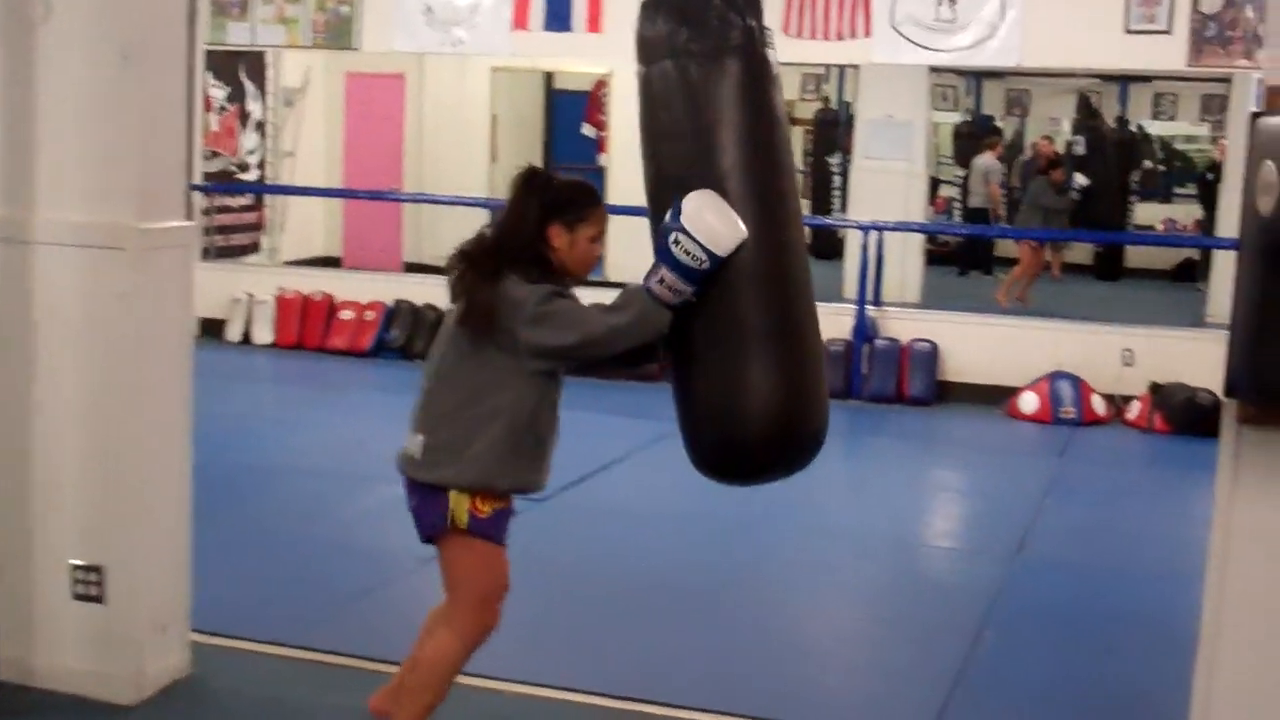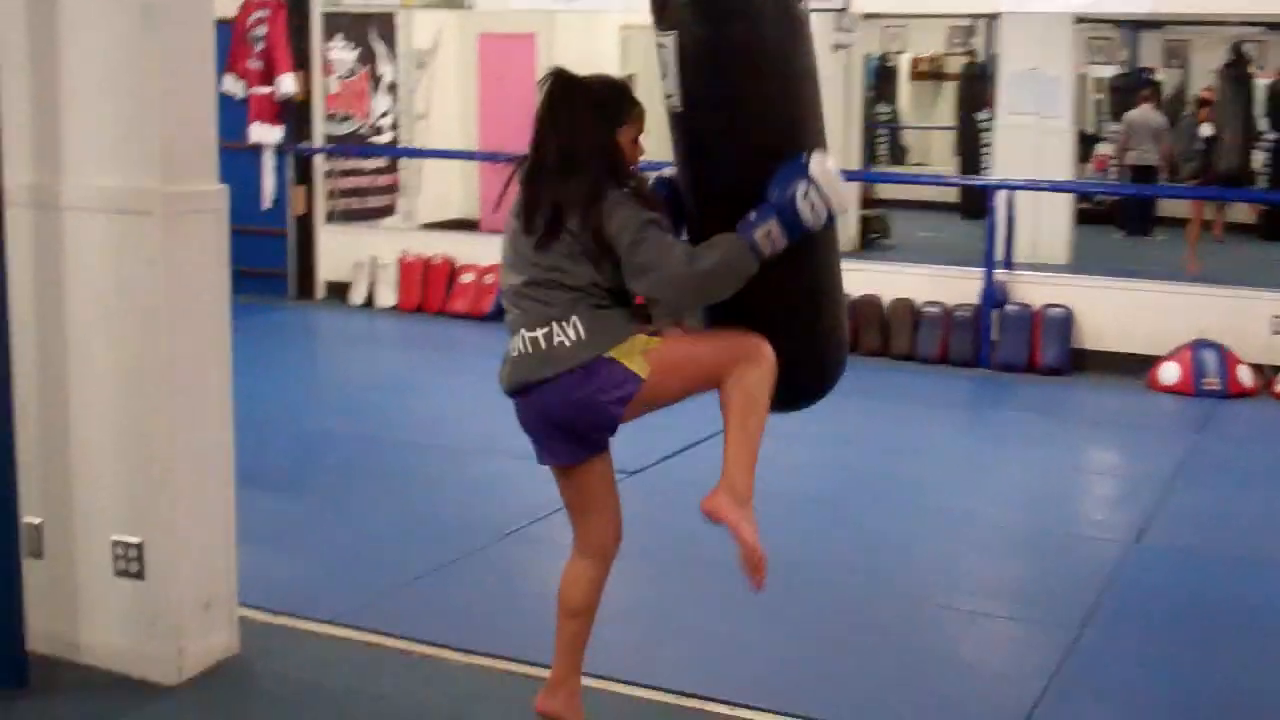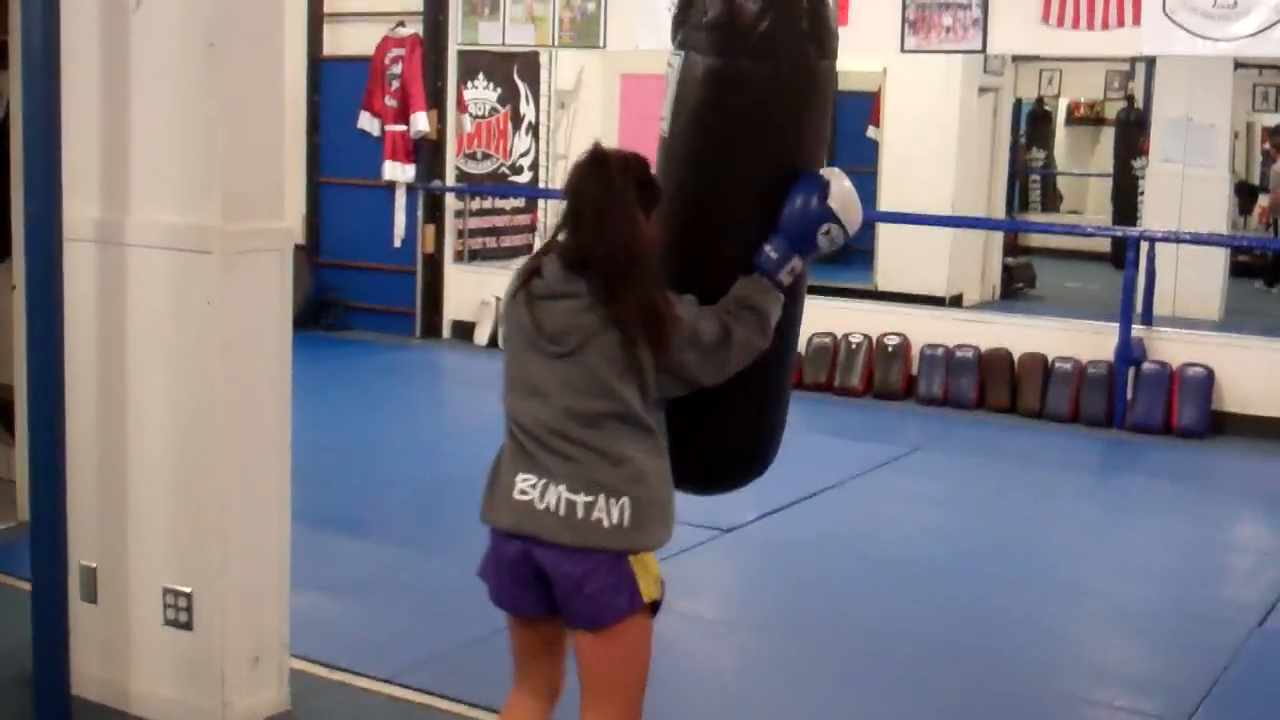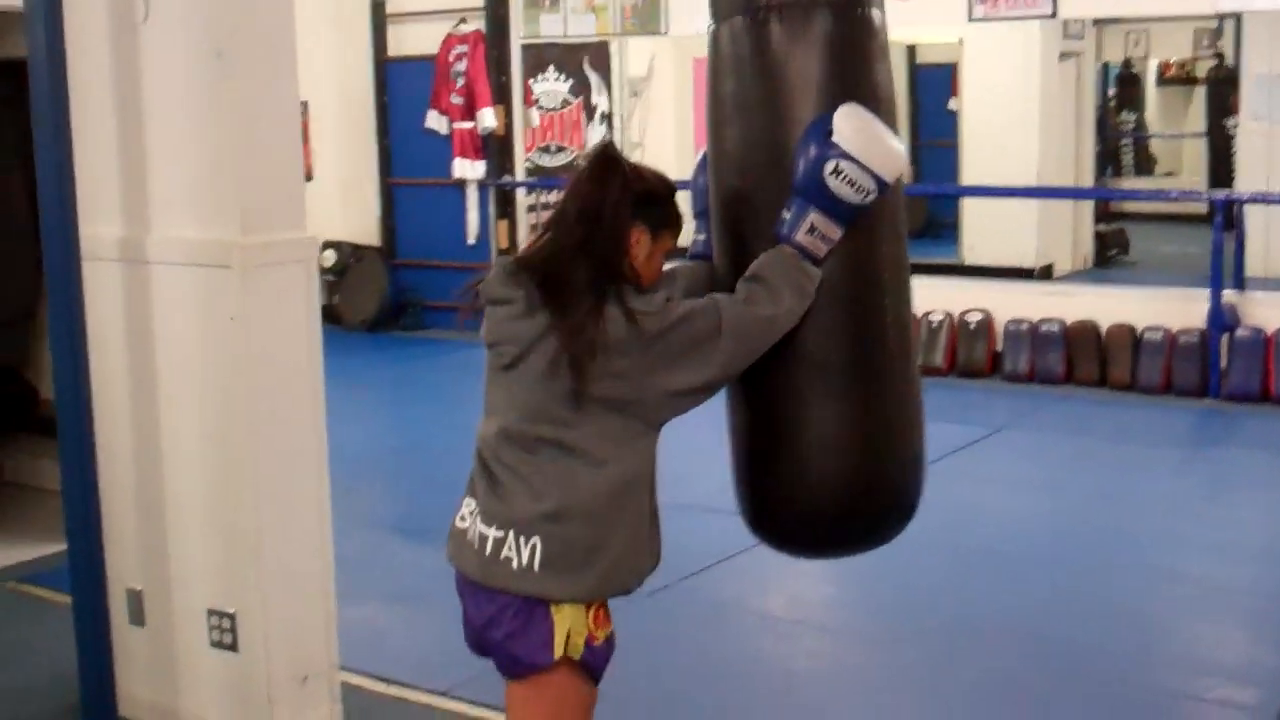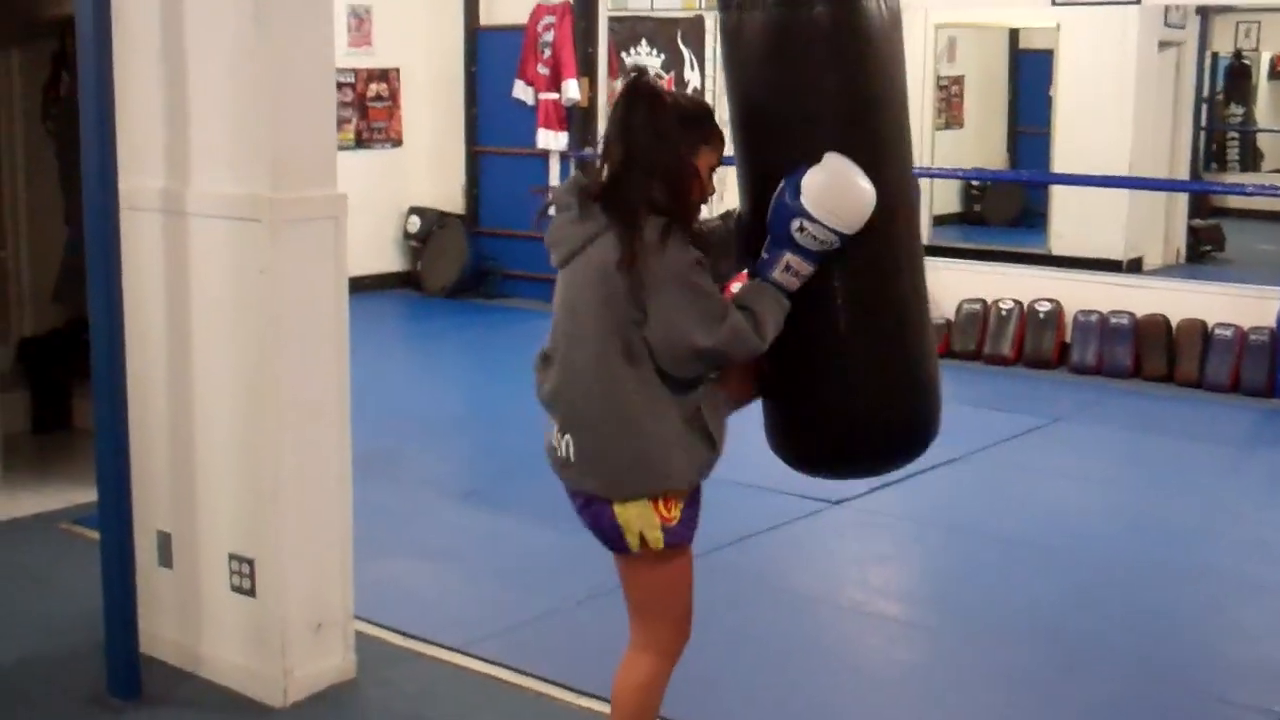
dt=0.7s
person 1, frame 1
left shoulder: (534, 288)
right shoulder: (519, 298)
left elbow: (597, 341)
right elbow: (600, 331)
left hip: (469, 467)
right hip: (460, 474)
left knee: (478, 596)
right knee: (477, 617)
person 1, frame 2
left shoulder: (537, 195)
right shoulder: (606, 201)
right elbow: (677, 282)
left wrist: (653, 213)
right wrist: (763, 231)
left hip: (536, 377)
right hip: (589, 362)
left knee: (596, 541)
right knee: (754, 352)
right ankle: (732, 494)
person 1, frame 3
left shoulder: (529, 289)
right shoulder: (645, 310)
right elbow: (724, 346)
right wrist: (783, 258)
left hip: (520, 519)
right hip: (603, 532)
person 1, frame 4
left shoulder: (527, 296)
right shoulder: (623, 328)
right elbow: (746, 319)
left wrist: (712, 251)
right wrist: (815, 220)
left hip: (485, 554)
right hip: (547, 578)
person 1, frame 5
left shoulder: (597, 218)
right shoulder: (654, 247)
left elbow: (701, 252)
right elbow: (723, 338)
left wrist: (777, 220)
right wrist: (789, 262)
left hip: (582, 439)
right hip: (632, 462)
left knee: (749, 378)
right knee: (661, 640)
